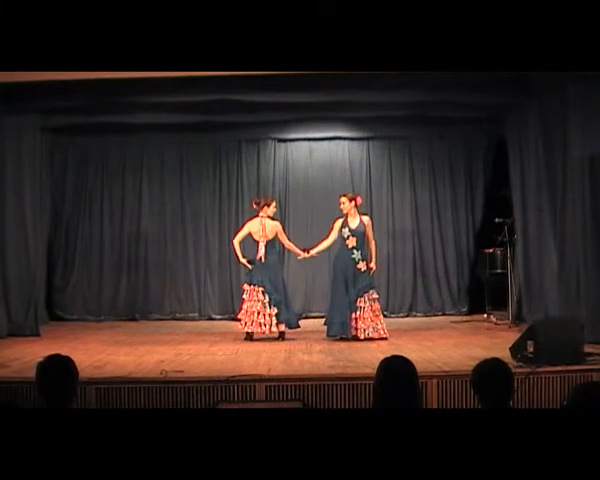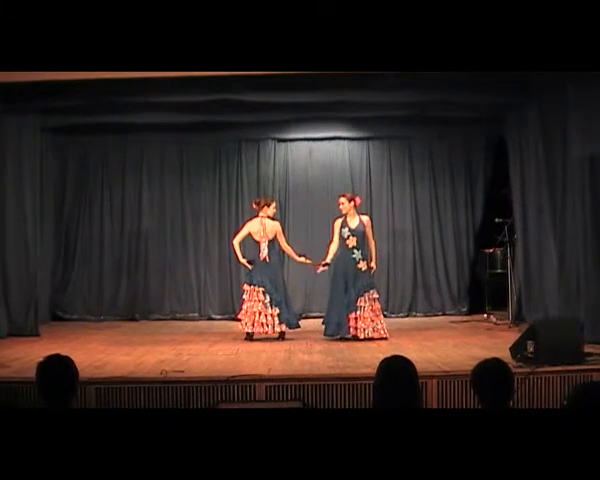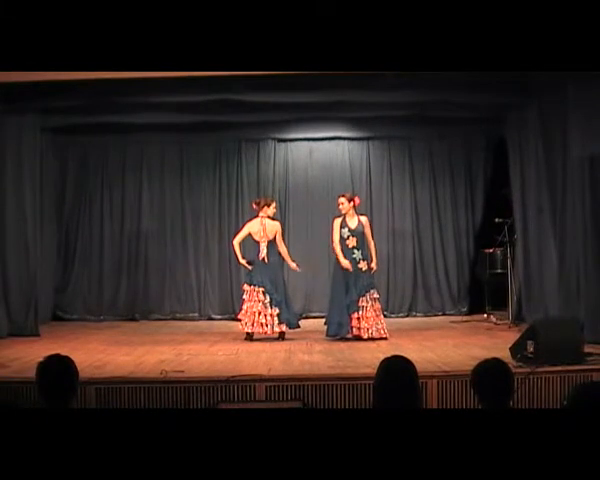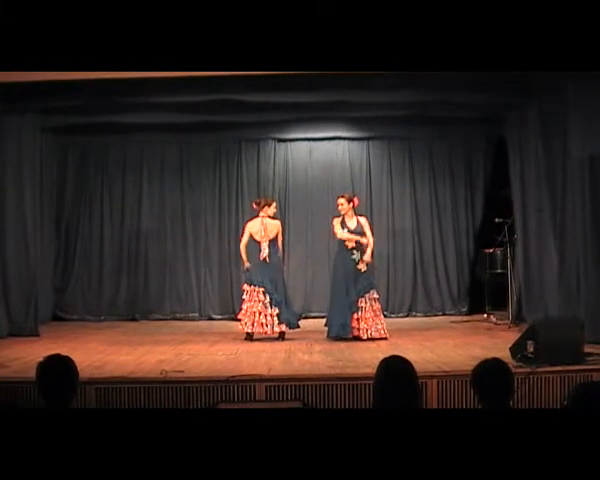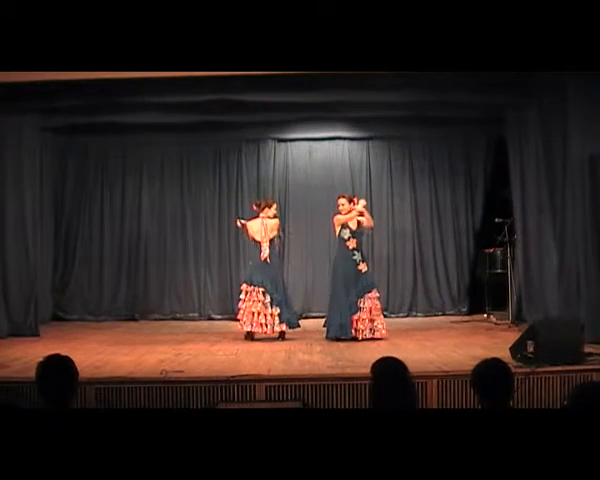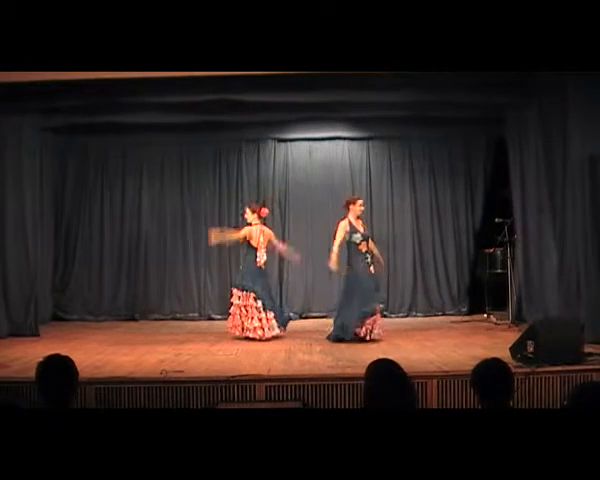
dt=0.4s
person 1, frame 1
left shoulder: (365, 220)
right shoulder: (340, 222)
left elbow: (371, 241)
right elbow: (329, 240)
left wrist: (373, 260)
right wrist: (311, 252)
left hip: (360, 264)
right hip: (343, 263)
left knee: (363, 296)
right knee: (344, 296)
left ankle: (364, 330)
right ankle: (345, 331)
person 1, frame 2
left shoulder: (365, 219)
right shoulder: (339, 222)
left elbow: (370, 241)
right elbow: (335, 243)
left wrist: (373, 260)
right wrist: (327, 261)
left hip: (360, 263)
right hip: (343, 263)
left knee: (363, 296)
right knee: (343, 295)
left ankle: (364, 331)
right ankle: (345, 330)
person 1, frame 3
left shoulder: (363, 220)
right shoulder: (338, 221)
left elbow: (370, 241)
right elbow: (335, 242)
left wrist: (374, 260)
right wrist: (341, 259)
left hip: (361, 263)
right hip: (345, 262)
left knee: (364, 295)
right knee: (344, 295)
left ankle: (364, 331)
right ankle: (345, 331)
person 1, frame 4
left shoulder: (362, 220)
right shoulder: (337, 221)
left elbow: (370, 238)
right elbow: (340, 235)
left wrist: (368, 252)
right wrist: (359, 238)
left hip: (360, 263)
right hip: (343, 262)
left knee: (364, 295)
right knee: (344, 295)
left ankle: (364, 331)
right ankle: (345, 331)
person 1, frame 5
left shoulder: (360, 219)
right shoulder: (338, 219)
left elbow: (370, 224)
right elbow: (349, 217)
left wrist: (363, 210)
right wrist: (359, 207)
left hip: (359, 262)
right hip: (343, 262)
left knee: (366, 296)
right knee: (344, 296)
left ankle: (364, 330)
right ankle: (343, 331)
person 1, frame 6
left shoulder: (361, 223)
right shoulder: (344, 224)
right elbow: (337, 243)
left wrist: (376, 253)
right wrist: (333, 258)
left hip: (366, 265)
right hip: (355, 265)
left knee: (369, 300)
right knee: (358, 299)
left ankle: (363, 332)
right ankle: (346, 332)
person 2, frame 1
left shoulder: (251, 224)
right shoulder: (275, 225)
left elbow: (235, 240)
right elbow: (287, 244)
left wrist: (241, 258)
right wrist: (301, 253)
left hip: (257, 265)
right hip: (272, 264)
left knee: (254, 297)
right knee: (276, 295)
left ankle: (250, 332)
right ankle: (281, 331)
person 2, frame 2
left shoulder: (251, 224)
right shoulder: (275, 225)
left elbow: (235, 241)
right elbow: (284, 246)
left wrist: (241, 258)
right wrist: (298, 258)
left hip: (257, 265)
right hip: (273, 264)
left knee: (254, 297)
right knee: (277, 295)
left ankle: (250, 332)
right ankle: (281, 331)
person 2, frame 3
left shoulder: (251, 224)
right shoulder: (275, 225)
left elbow: (235, 241)
right elbow: (281, 247)
left wrist: (241, 259)
right wrist: (290, 262)
left hip: (257, 265)
right hip: (273, 264)
left knee: (254, 297)
right knee: (276, 295)
left ankle: (250, 332)
right ankle: (281, 331)
person 2, frame 4
left shoulder: (250, 224)
right shoulder: (276, 224)
left elbow: (242, 245)
right elbow: (280, 246)
left wrist: (246, 262)
right wrist: (277, 259)
left hip: (256, 265)
right hip: (273, 264)
left knee: (254, 297)
right knee: (277, 295)
left ankle: (250, 332)
right ankle: (281, 331)
person 2, frame 5
left shoulder: (250, 224)
right shoulder: (275, 222)
left hip: (256, 264)
right hip: (273, 264)
left knee: (253, 296)
right knee: (276, 294)
left ankle: (250, 331)
right ankle: (281, 331)
person 2, frame 6
left shoulder: (249, 230)
right shoulder: (268, 232)
left elbow: (235, 235)
right elbow: (279, 246)
left wrist: (218, 236)
right wrist: (291, 255)
left hip: (248, 271)
right hip: (261, 271)
left knee: (246, 300)
right knee: (264, 298)
left ankle: (250, 331)
right ankle: (268, 329)
